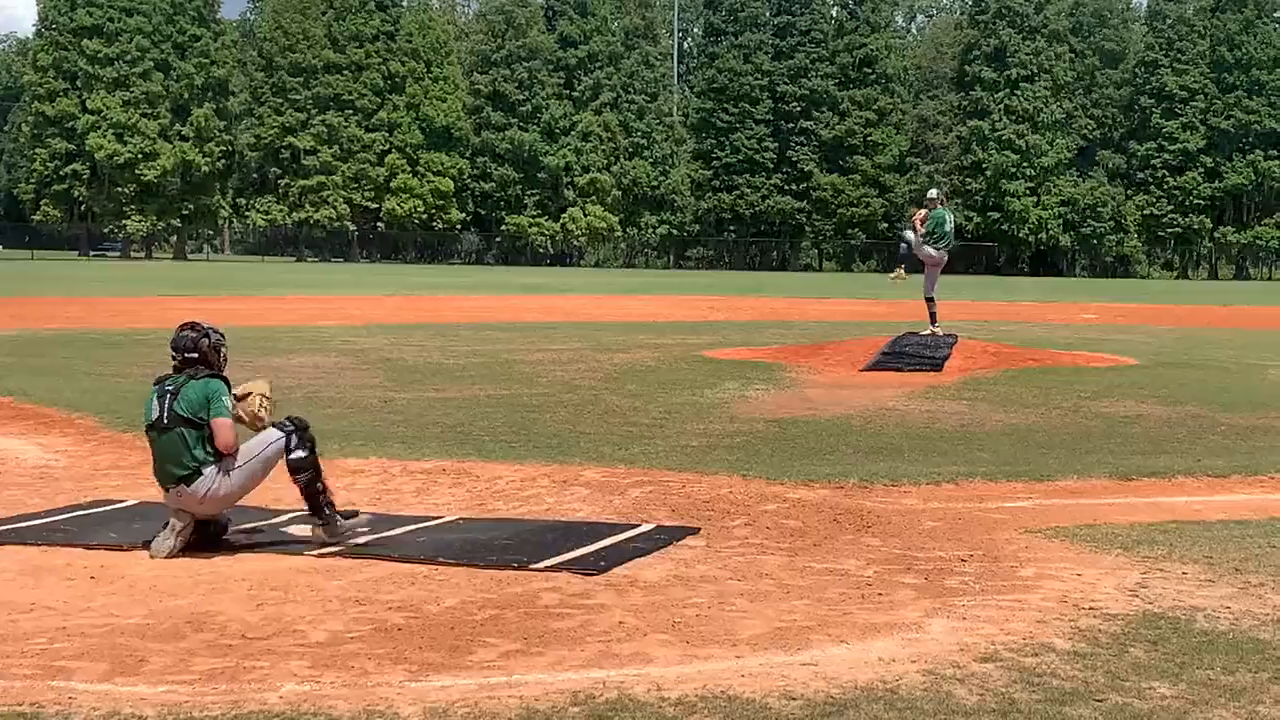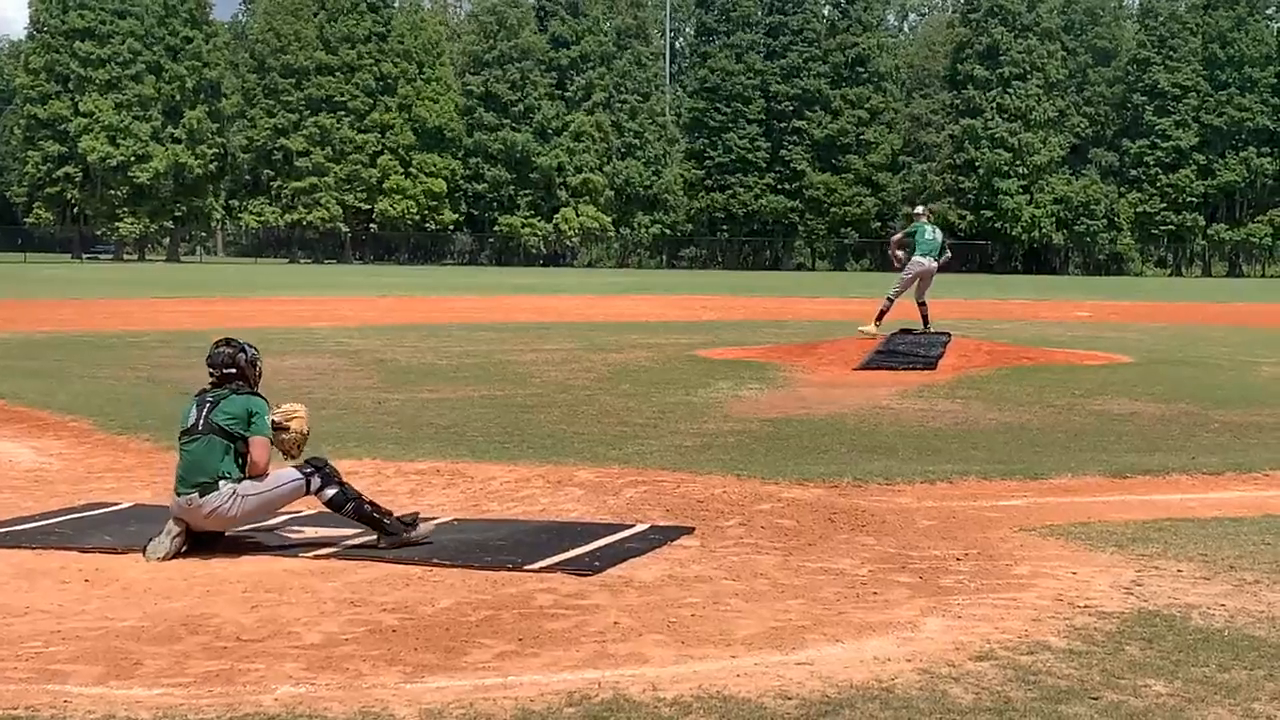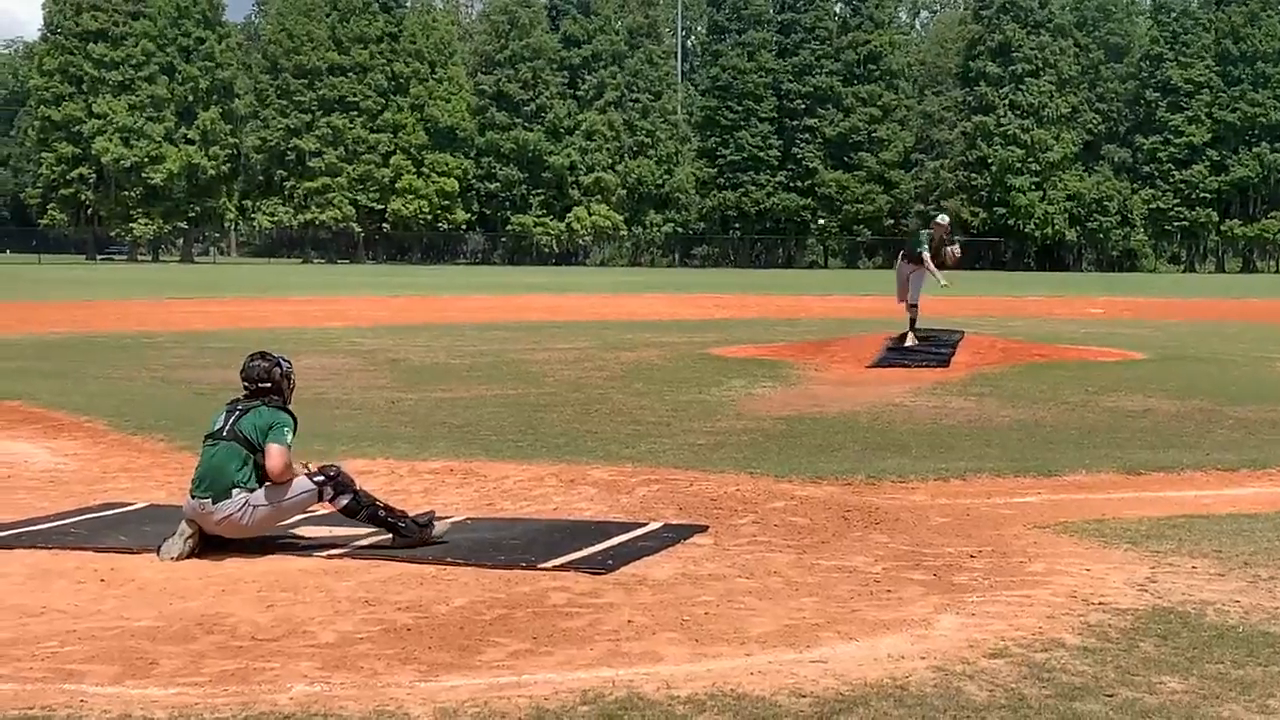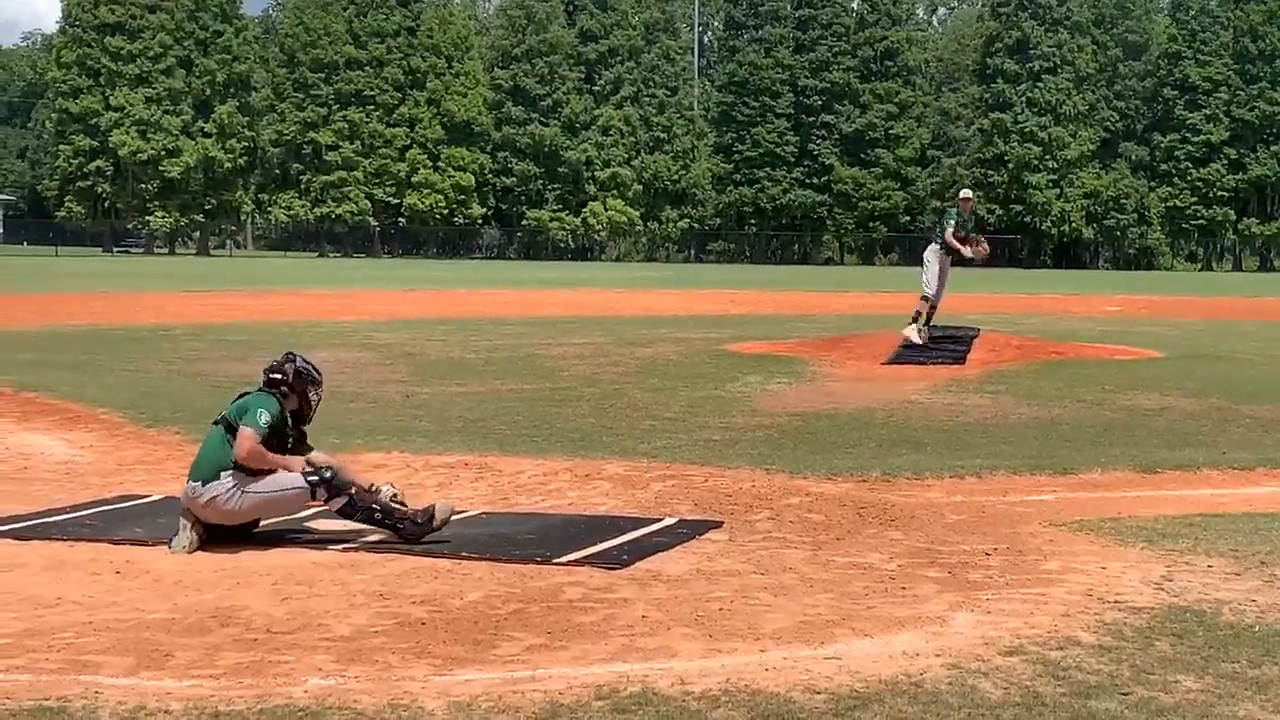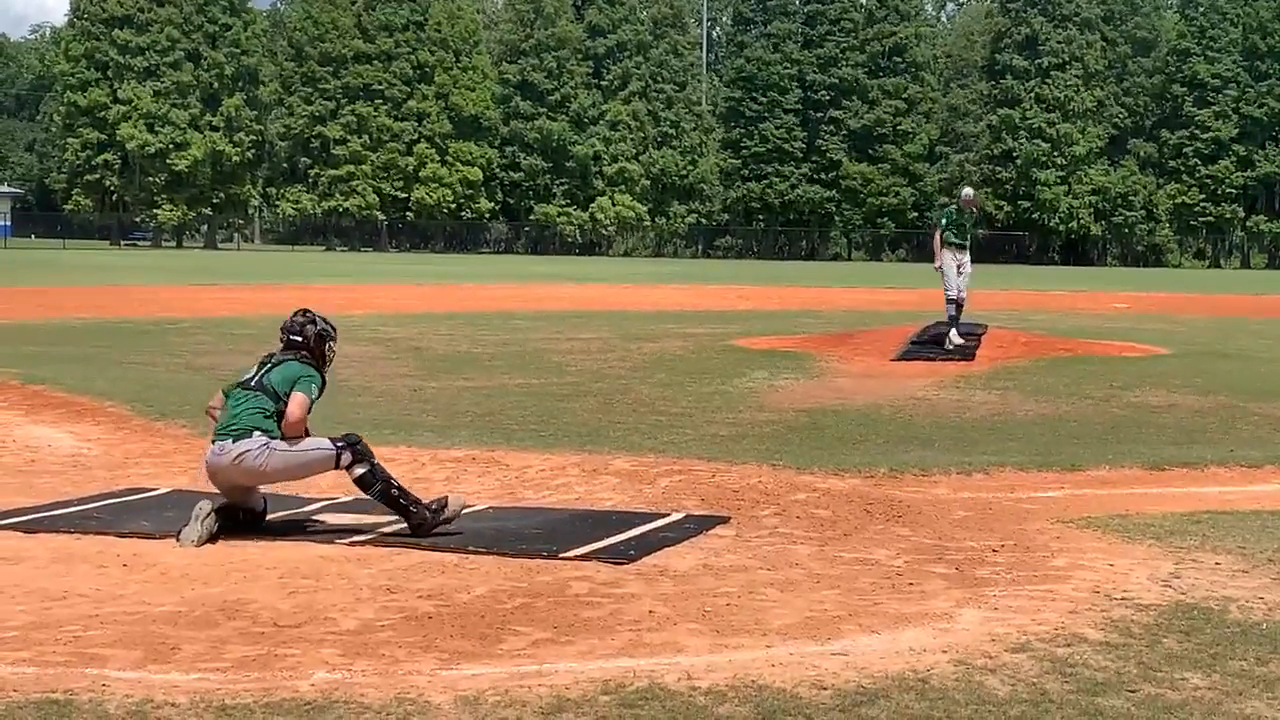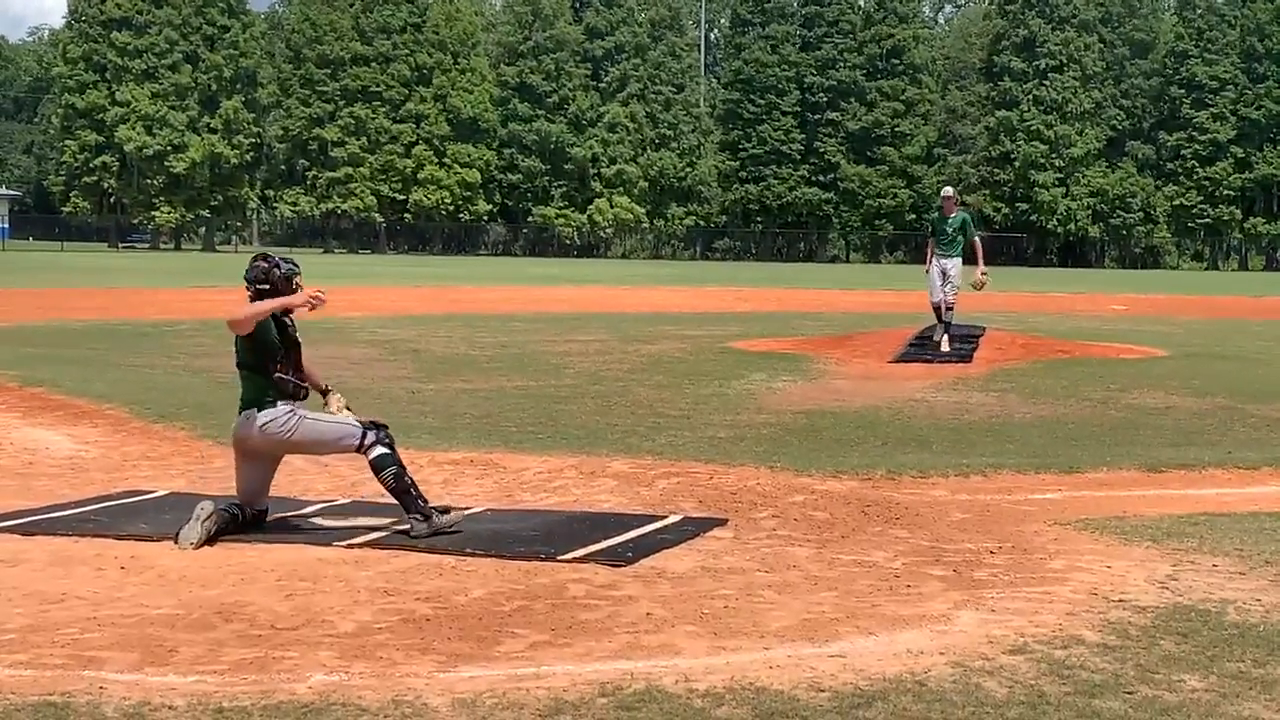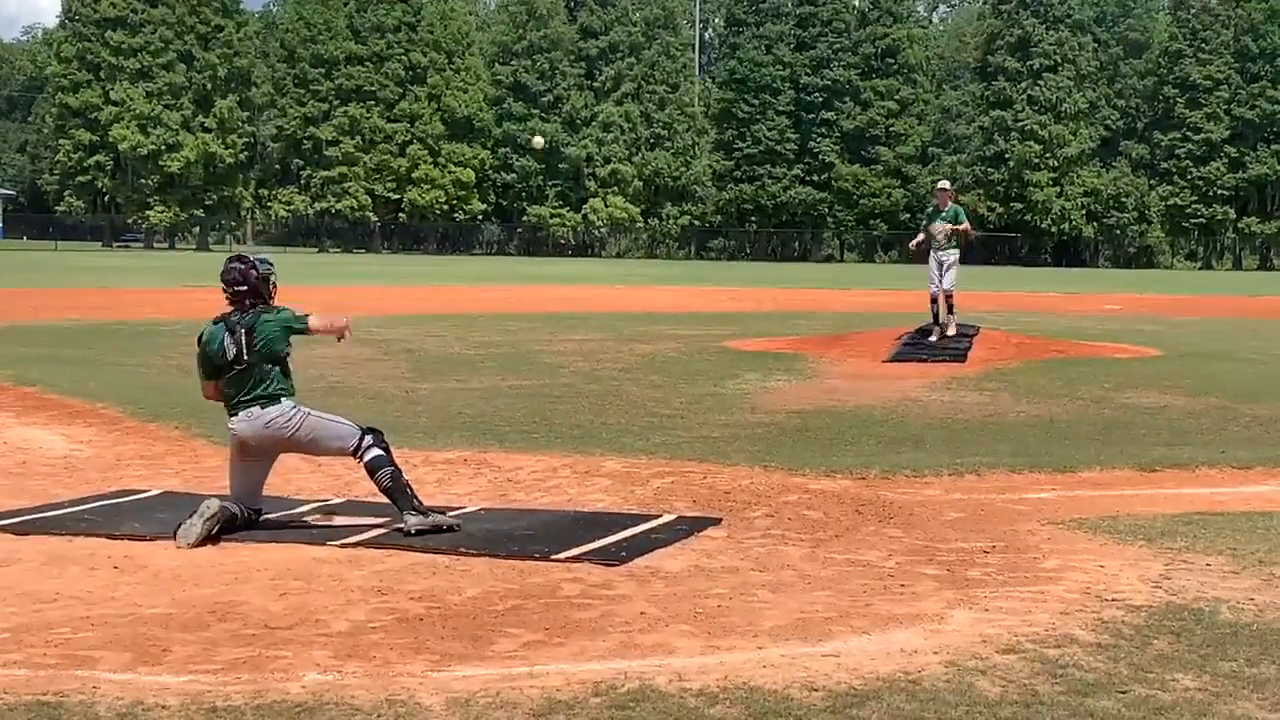
dt=0.5s
person 1, frame 1
left shoulder: (156, 392)
right shoulder: (211, 385)
right elbow: (227, 444)
left hip: (175, 497)
right hip: (210, 487)
left knee: (216, 525)
right knee: (292, 430)
left ankle: (183, 526)
right ankle: (326, 520)
person 1, frame 2
left shoulder: (198, 403)
right shoulder: (251, 402)
right elbow: (259, 465)
left hip: (185, 504)
right hip: (221, 503)
left knee: (209, 530)
right knee: (317, 472)
left ankle: (182, 530)
right ankle: (390, 527)
person 1, frame 3
left shoulder: (229, 411)
right shoulder: (279, 417)
right elbow: (276, 469)
left wrist: (291, 471)
right wrist: (294, 474)
left hip: (198, 509)
right hip: (233, 512)
right knee: (330, 480)
left ankle: (196, 529)
right ankle: (405, 527)
person 1, frame 4
left shoulder: (285, 424)
right shoulder: (266, 403)
left elbow: (319, 460)
right elbow: (244, 452)
left wrist: (371, 490)
right wrist: (286, 462)
left hip: (198, 497)
right hip: (223, 493)
left knee: (249, 519)
right knee: (326, 482)
left ankle: (200, 525)
right ankle: (407, 524)
person 1, frame 5
left shoulder: (263, 367)
right shoulder: (308, 372)
left elbow: (213, 407)
right elbow: (294, 418)
right wrist: (302, 441)
left hip: (215, 458)
right hip: (251, 452)
left knee: (253, 512)
right knee: (351, 449)
left ankle: (214, 518)
right ankle: (420, 515)
person 1, frame 6
left shoulder: (275, 322)
right shoulder: (261, 322)
left elbow: (295, 364)
right elbow: (235, 318)
left wrist: (326, 391)
right wrist: (290, 301)
left hip: (248, 429)
right hip: (277, 420)
left knee: (251, 511)
right knee: (374, 436)
left ankle: (214, 519)
right ankle: (420, 515)
person 1, frame 7
left shoulder: (210, 335)
right shoulder: (276, 318)
left elbow: (210, 393)
right elbow: (333, 324)
right wrist: (342, 327)
left hip: (241, 428)
right hip: (282, 416)
left knee: (246, 509)
right knee: (369, 441)
left ankle: (217, 518)
right ankle: (413, 513)
